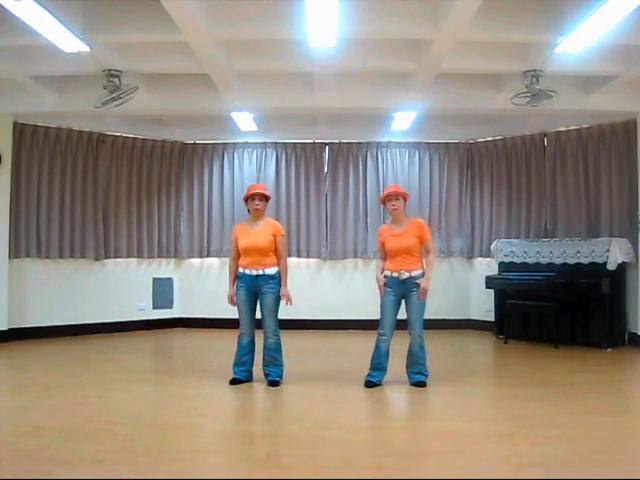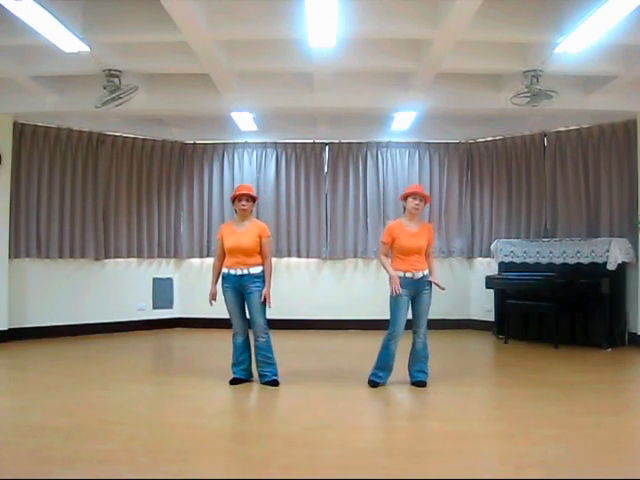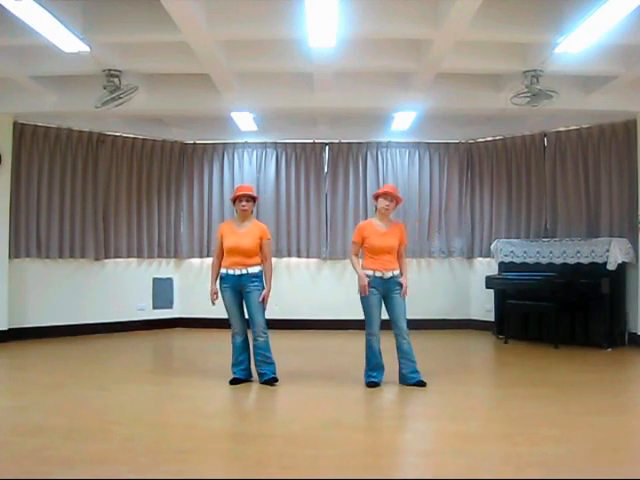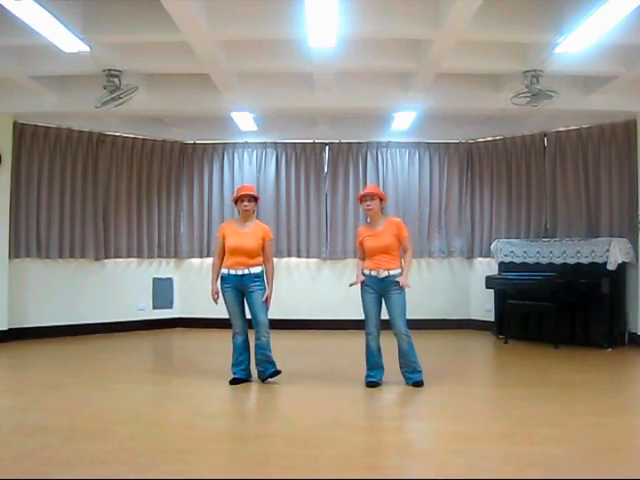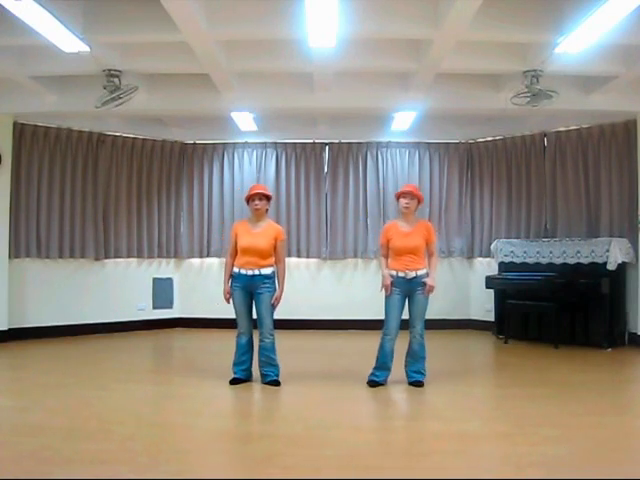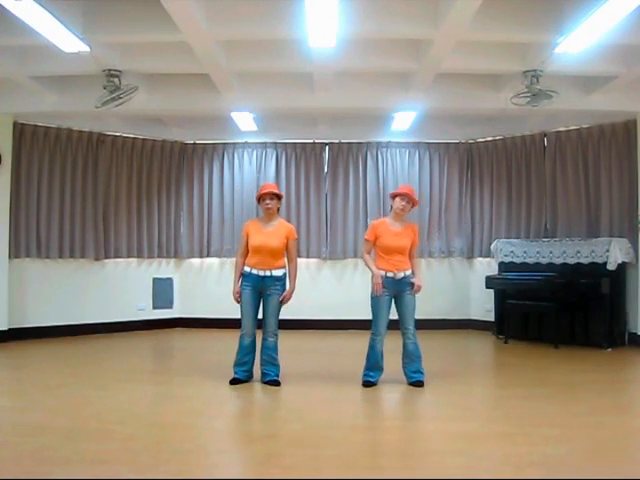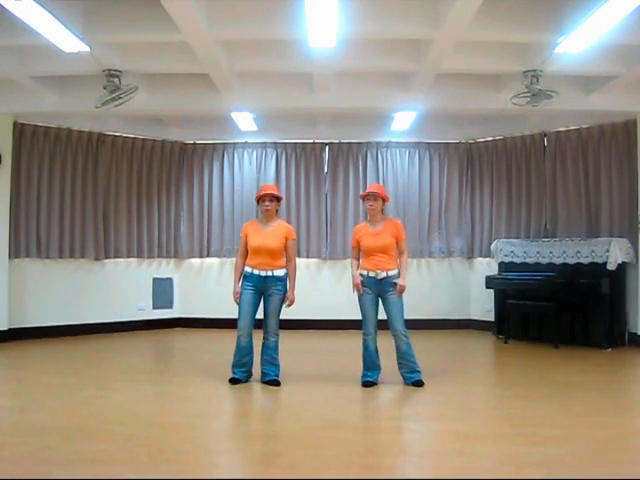
dt=0.7s
person 1, frame 1
left shoulder: (418, 225)
right shoulder: (383, 231)
left elbow: (430, 253)
left wrist: (427, 277)
right wrist: (379, 274)
left hip: (415, 281)
right hip: (391, 282)
left knee: (416, 331)
right knee: (384, 331)
left ankle: (417, 374)
right ankle: (376, 375)
person 1, frame 2
left shoulder: (428, 228)
right shoulder: (393, 227)
right elbow: (383, 255)
left wrist: (433, 275)
right wrist: (392, 274)
left hip: (423, 282)
right hip: (402, 282)
left knee: (420, 331)
right knee: (396, 330)
left ankle: (418, 374)
right ankle: (379, 374)
person 1, frame 3
left shoulder: (399, 228)
right shoulder: (363, 227)
left elbow: (401, 256)
right elbow: (354, 255)
left wrist: (404, 277)
right wrist: (360, 274)
left hip: (393, 281)
right hip: (371, 281)
left knee: (402, 329)
right knee: (373, 331)
left ankle: (410, 375)
right ankle: (374, 375)
person 1, frame 4
left shoulder: (396, 224)
right shoulder: (362, 231)
left elbow: (407, 251)
left wrist: (405, 275)
right wrist: (359, 274)
left hip: (393, 280)
right hip: (370, 281)
left knee: (400, 329)
right knee: (371, 331)
left ankle: (413, 374)
right ankle: (374, 374)
person 1, frame 5
left shoulder: (426, 227)
right shoulder: (389, 228)
left elbow: (432, 255)
right elbow: (383, 256)
left wrist: (432, 276)
right wrist: (385, 273)
left hip: (419, 281)
right hip: (396, 281)
left knee: (417, 330)
right knee: (390, 330)
left ankle: (416, 374)
right ankle: (379, 374)
person 1, frame 6
left shoulder: (412, 229)
right shoulder: (377, 225)
left elbow: (412, 257)
right elbow: (365, 253)
left wrist: (417, 277)
right wrist: (375, 272)
left hip: (405, 281)
right hip: (383, 282)
left knee: (409, 330)
right knee: (378, 331)
left ankle: (414, 374)
right ankle: (371, 374)
person 1, frame 7
left shoulder: (395, 225)
right shoulder: (359, 230)
left elbow: (403, 254)
right elbow: (355, 258)
left wrist: (403, 277)
right wrist: (355, 273)
left hip: (390, 280)
right hip: (367, 282)
left knee: (399, 329)
right knee: (369, 331)
left ankle: (411, 374)
right ankle: (370, 375)
person 2, frame 1
left shoulder: (275, 227)
right shoulder: (238, 229)
left elbow: (282, 258)
right elbow: (234, 260)
left wrist: (284, 286)
right wrist: (231, 287)
left hip: (268, 279)
right hip: (244, 280)
left knee: (270, 330)
right knee: (245, 329)
left ankle: (273, 374)
right ankle: (242, 372)
person 2, frame 2
left shoulder: (261, 228)
right shoulder: (224, 229)
left elbow: (267, 259)
right elbow: (219, 258)
left wrist: (267, 286)
right wrist: (213, 285)
left hip: (254, 279)
right hip: (230, 280)
left knee: (260, 328)
right knee: (238, 329)
left ankle: (268, 373)
right ankle: (241, 372)
person 2, frame 3
left shoulder: (261, 229)
right shoulder: (224, 228)
left elbow: (267, 260)
right elbow: (217, 258)
left wrist: (268, 287)
right wrist: (213, 283)
left hip: (252, 279)
right hip: (228, 279)
left knee: (259, 327)
right knee: (237, 329)
left ankle: (266, 372)
right ankle: (241, 372)
person 2, frame 4
left shoulder: (263, 229)
right shoulder: (225, 228)
left elbow: (268, 261)
right elbow: (218, 257)
left wrist: (270, 287)
right wrist: (214, 283)
left hip: (254, 279)
right hip: (229, 280)
left knee: (262, 325)
right knee: (238, 329)
left ankle: (266, 369)
right ankle: (241, 372)
person 2, frame 5
left shoulder: (276, 230)
right shoulder: (238, 227)
left elbow: (280, 262)
right elbow: (230, 257)
left wrist: (280, 288)
right wrist: (226, 283)
left hip: (265, 280)
right hip: (240, 279)
left knee: (267, 329)
right knee: (243, 329)
left ankle: (269, 374)
right ankle: (241, 372)
person 2, frame 6
left shoulder: (287, 229)
right shoulder: (249, 226)
left elbow: (292, 261)
right elbow: (241, 256)
left wrist: (291, 287)
right wrist: (236, 283)
left hip: (275, 280)
right hip: (250, 278)
left knee: (271, 330)
right knee: (247, 329)
left ankle: (270, 374)
right ankle: (242, 372)
person 2, frame 7
left shoulder: (286, 229)
right shoulder: (248, 227)
left elbow: (291, 261)
right elbow: (241, 258)
left wrist: (291, 289)
right wrist: (236, 284)
left hip: (276, 281)
right hip: (251, 279)
left knee: (272, 330)
right knee: (243, 328)
left ankle: (270, 374)
right ankle: (240, 372)
